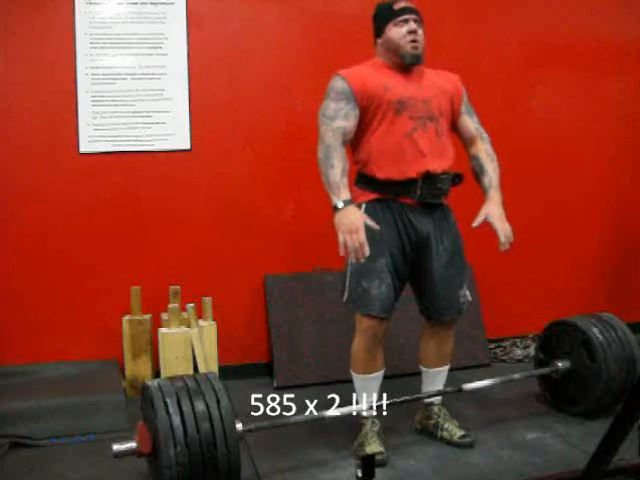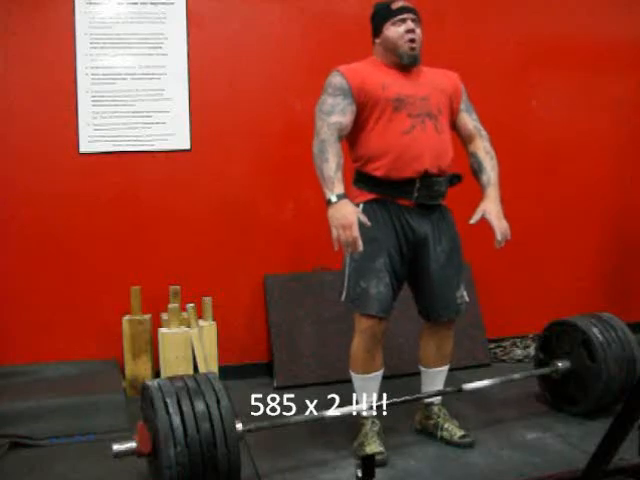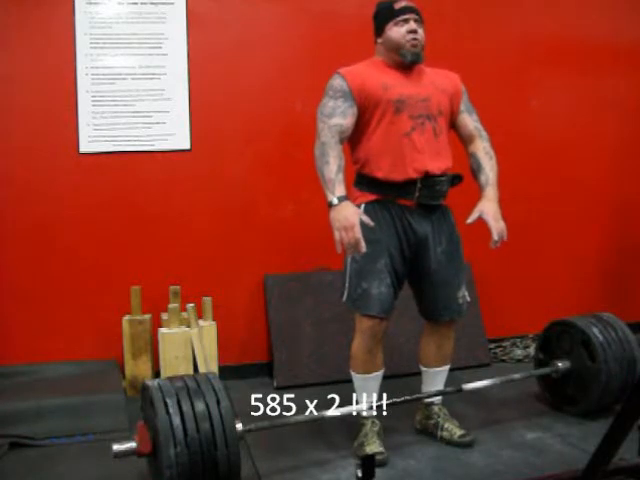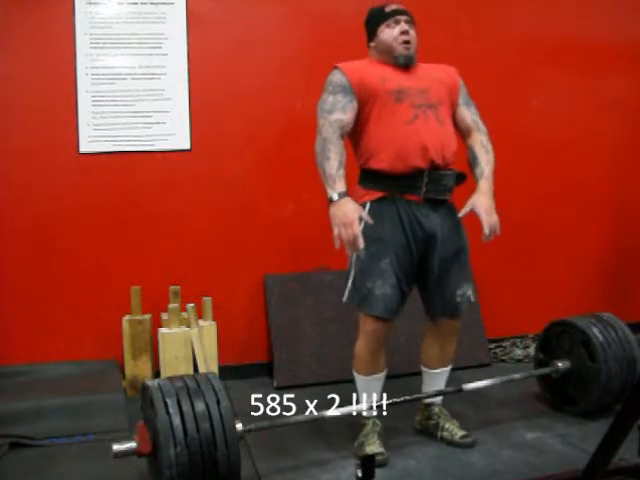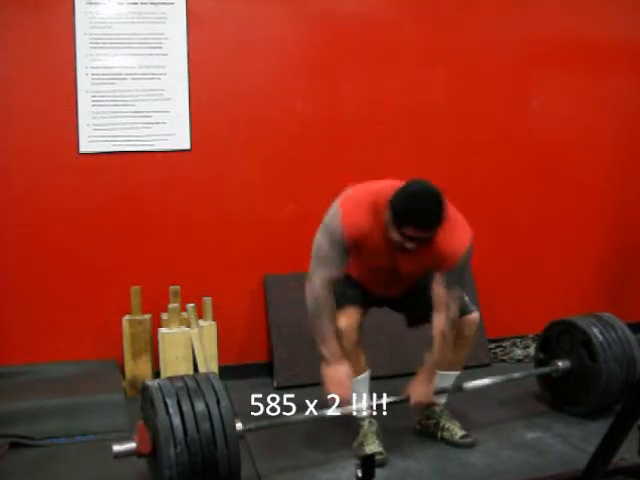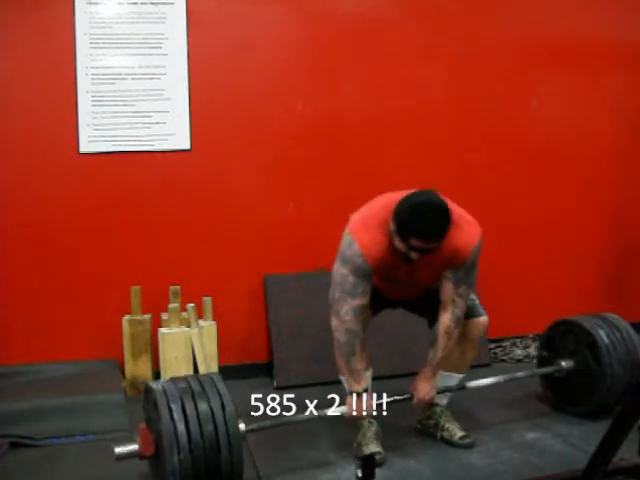
dt=0.7s
person 1, frame 1
left shoulder: (448, 84)
right shoulder: (351, 82)
left elbow: (478, 141)
right elbow: (331, 143)
left wrist: (493, 199)
right wrist: (343, 206)
left hip: (435, 209)
right hip: (380, 209)
left knee: (444, 314)
right knee: (372, 320)
left ankle: (431, 410)
right ankle: (368, 423)
person 1, frame 2
left shoulder: (447, 81)
right shoulder: (350, 78)
left elbow: (477, 139)
right elbow: (327, 137)
left wrist: (492, 196)
right wrist: (336, 199)
left hip: (434, 210)
right hip: (378, 209)
left knee: (444, 315)
right knee: (371, 319)
left ankle: (431, 410)
right ankle: (368, 423)
person 1, frame 3
left shoulder: (448, 82)
right shoulder: (351, 80)
left elbow: (477, 139)
right elbow: (328, 140)
left wrist: (490, 196)
right wrist: (339, 201)
left hip: (434, 210)
right hip: (379, 210)
left knee: (445, 316)
right knee: (371, 319)
left ankle: (431, 410)
right ankle: (368, 423)
person 1, frame 4
left shoulder: (445, 76)
right shoulder: (350, 75)
left elbow: (475, 132)
right elbow: (329, 134)
left wrist: (485, 190)
right wrist: (339, 197)
left hip: (442, 207)
right hip: (386, 206)
left knee: (448, 318)
right knee: (375, 321)
left ankle: (432, 410)
right ankle: (369, 423)
person 1, frame 5
left shoulder: (456, 237)
right shoulder: (350, 213)
left elbow: (446, 310)
right elbow: (317, 285)
left wrist: (427, 376)
right wrist: (331, 359)
left hip: (414, 281)
right hip: (356, 277)
left knee: (467, 320)
right knee: (344, 325)
left ankle: (433, 411)
right ankle: (366, 422)
person 1, frame 6
left shoulder: (466, 236)
right shoulder: (362, 237)
left elbow: (453, 310)
right elbow: (345, 318)
left wrist: (430, 374)
right wrist: (357, 390)
left hip: (428, 284)
right hip: (372, 280)
left knee: (476, 323)
right knee: (348, 323)
left ankle: (434, 412)
right ankle: (367, 423)
